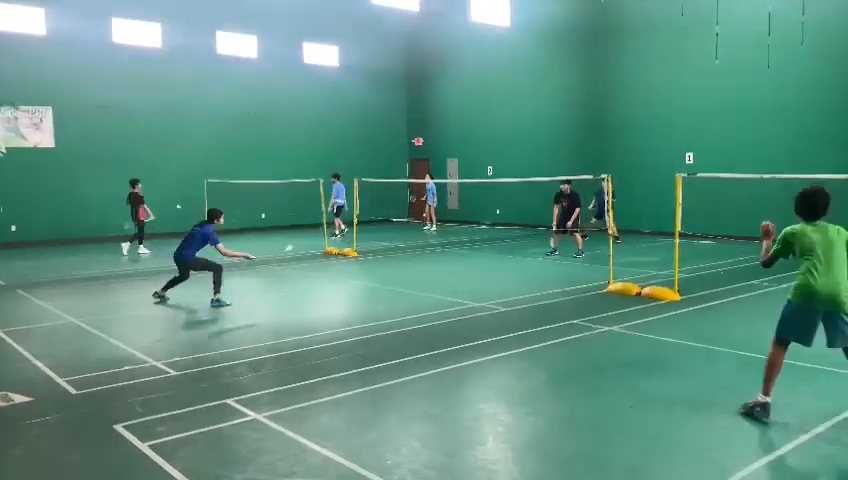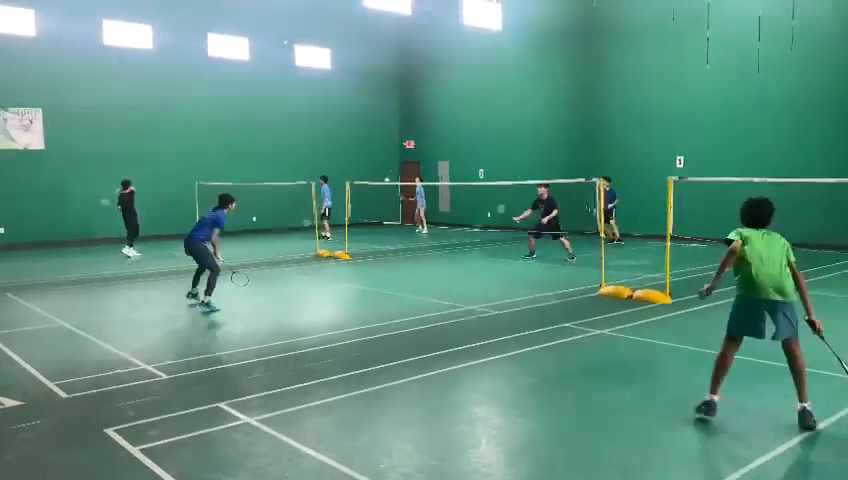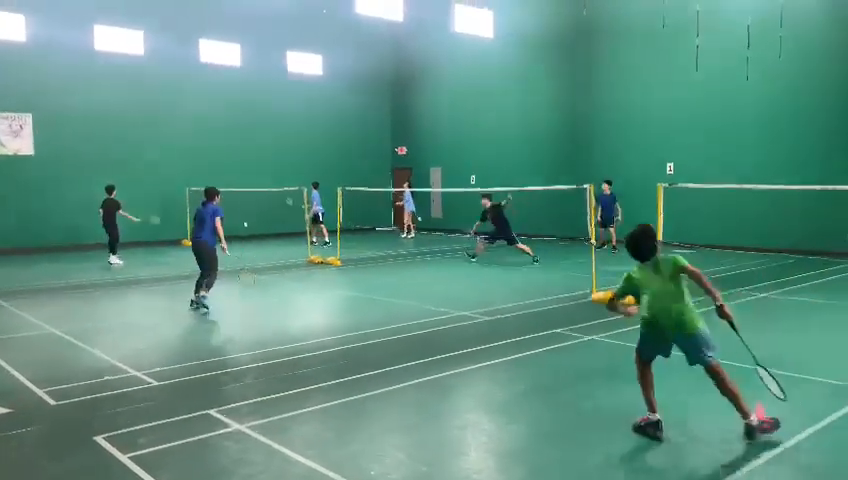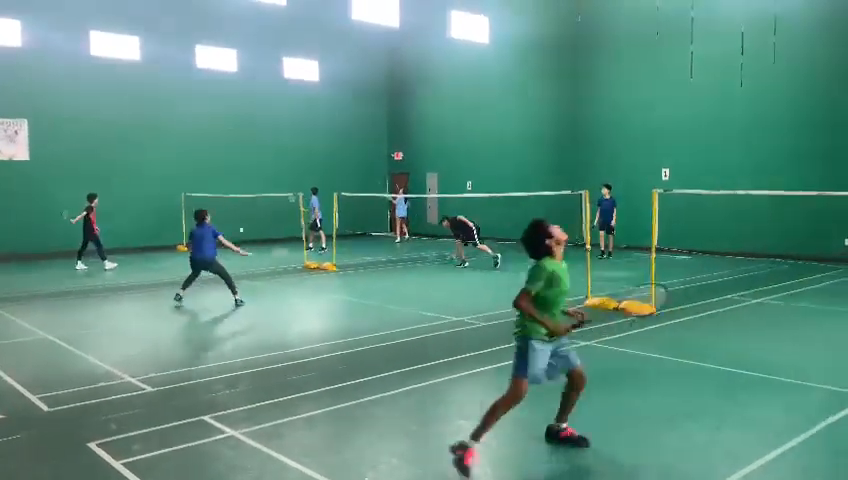
dt=0.4s
person 1, frame 1
left shoulder: (792, 233)
left elbow: (766, 262)
left wrist: (767, 238)
left hip: (804, 295)
left knee: (780, 345)
left ankle: (763, 401)
person 1, frame 2
left shoulder: (740, 234)
right shoulder: (781, 241)
left elbow: (735, 249)
right elbow: (798, 277)
left wrist: (714, 281)
right wrist: (810, 315)
left hip: (752, 290)
right hip: (782, 290)
left knee: (731, 343)
right knee: (792, 348)
left ankle: (712, 399)
right ankle: (804, 408)
person 1, frame 3
left shoulder: (633, 275)
right shoulder: (671, 260)
left elbow: (612, 303)
right elbow: (695, 274)
left wrist: (626, 310)
right wrist: (719, 302)
left hip: (653, 323)
right hip: (685, 321)
left knee: (642, 362)
right knee: (714, 371)
left ankle: (653, 419)
right ankle: (751, 421)
person 1, frame 4
left shoulder: (557, 266)
right shoulder: (547, 268)
right elbow: (520, 302)
left wrist: (566, 312)
right wrist: (549, 325)
left hip: (552, 335)
right hip: (534, 336)
left knee: (578, 378)
right knee: (517, 393)
left ankle: (559, 427)
right ankle: (468, 446)
person 2, frame 1
left shoulder: (201, 225)
right shoulder: (209, 232)
right elbow: (224, 252)
right wrist: (244, 255)
left hip: (178, 256)
right hip: (186, 258)
left knee: (183, 276)
right knee: (218, 268)
left ankle: (160, 293)
right ankle: (216, 298)
person 2, frame 2
left shoulder: (214, 211)
right shoulder: (221, 217)
right elbow: (214, 238)
right wrist: (216, 253)
left hip: (189, 241)
right hip: (196, 243)
left knee: (203, 266)
right knee: (215, 270)
left ankle: (193, 292)
right ankle: (206, 301)
person 2, frame 3
left shoulder: (199, 209)
right shoulder: (216, 209)
right elbow: (218, 225)
right wrist: (223, 241)
left hip: (196, 243)
right hip: (207, 244)
left knee: (204, 272)
right knee: (213, 272)
left ankle: (195, 300)
right ankle: (203, 295)
person 2, frame 4
left shoulder: (193, 231)
right shoulder: (211, 229)
left elbow: (190, 247)
right elbow: (223, 241)
right wrist: (239, 250)
left hip: (195, 260)
right hip: (209, 260)
left knee: (194, 274)
right knee: (226, 277)
left ankle: (180, 294)
right ankle: (237, 298)
